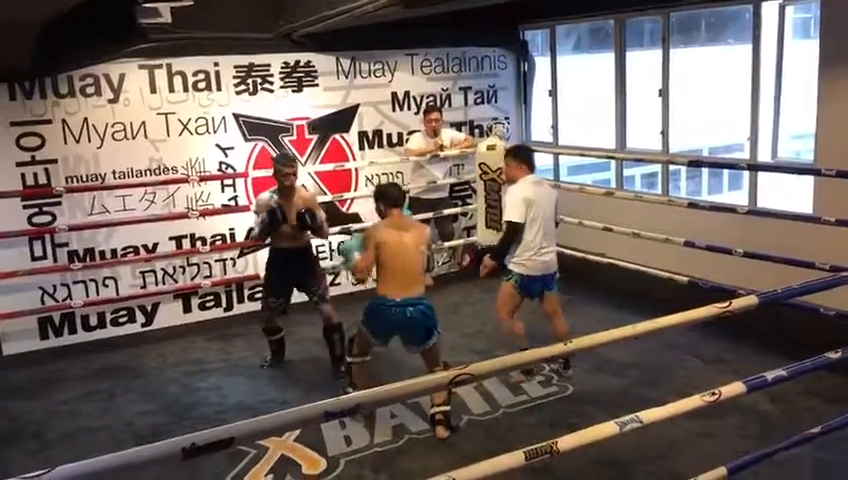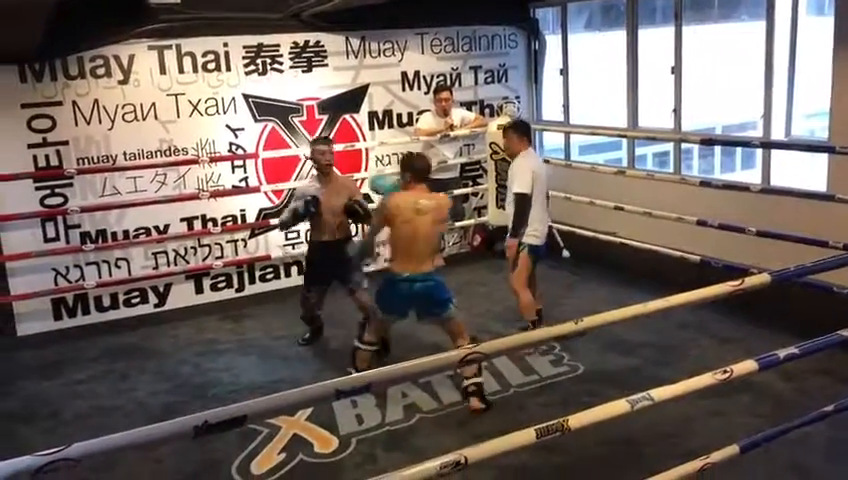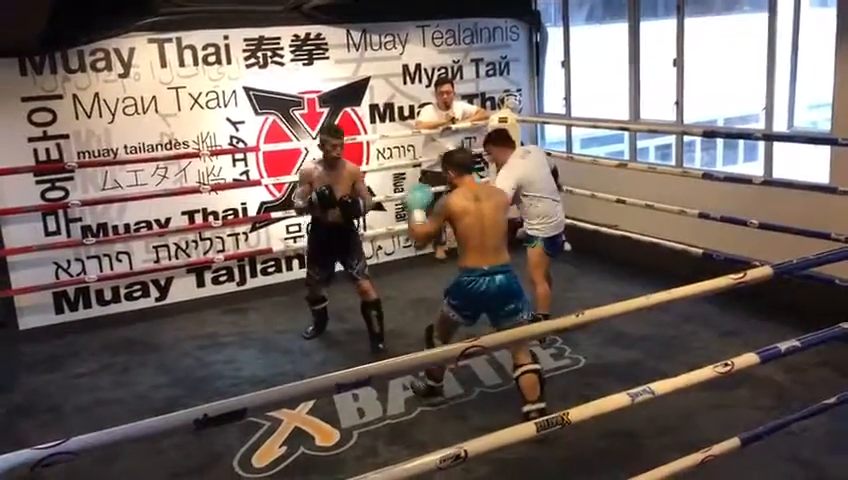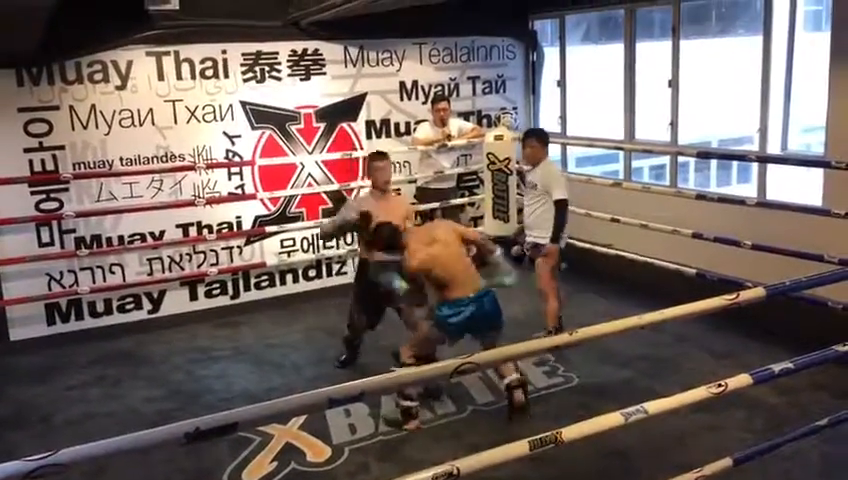
dt=0.7s
person 1, frame 1
left shoulder: (375, 231)
right shoulder: (425, 230)
left elbow: (361, 274)
left wrist: (353, 256)
left hip: (385, 308)
right hip: (419, 308)
left knee: (358, 347)
right knee: (436, 365)
right ankle: (441, 421)
person 1, frame 2
left shoulder: (392, 202)
right shoulder: (444, 203)
left elbow: (370, 233)
left wrist: (362, 249)
right wrist: (392, 188)
left hip: (398, 283)
right hip: (430, 283)
left knee: (373, 331)
right knee: (461, 336)
right ankle: (474, 394)
person 1, frame 3
left shoulder: (450, 201)
right shoulder: (501, 196)
left elbow: (419, 236)
left wrist: (416, 208)
left hip: (471, 281)
right hip: (505, 279)
left knee: (440, 334)
right knee: (521, 349)
left ankle: (432, 386)
right ankle: (536, 413)
person 1, frame 4
left shoulder: (412, 262)
right shoulder: (442, 226)
right elbow: (481, 242)
left wrist: (395, 285)
right wrist: (499, 266)
left hip: (456, 310)
right hip: (486, 299)
left knee: (408, 355)
right knee: (494, 350)
left ankle: (408, 416)
right ankle: (516, 391)
person 2, frame 1
left shoulder: (308, 197)
right shoulder: (264, 200)
left elbow: (325, 232)
right elbow: (256, 238)
left wrist: (314, 224)
right wrist: (267, 224)
left hip: (304, 257)
right hip: (278, 259)
left knee: (327, 312)
right knee: (269, 315)
left ankle: (340, 362)
right ankle: (277, 353)
person 2, frame 2
left shoulder: (348, 185)
right shoulder: (305, 190)
left elbow: (367, 219)
right elbow: (284, 224)
left wrist: (361, 213)
right wrist: (298, 212)
left hip: (343, 250)
right hip: (318, 252)
left knee: (365, 303)
right knee: (310, 307)
left ankle: (381, 349)
right ankle: (315, 330)
person 2, frame 3
left shoulder: (353, 171)
right shoulder: (308, 172)
left elbow: (368, 202)
right elbow: (298, 207)
left wrist: (358, 206)
right wrist: (314, 201)
left hip: (346, 231)
right hip: (320, 232)
left knee: (364, 286)
right knee: (314, 285)
left ankle: (377, 340)
right ankle: (319, 323)
person 2, frame 4
left shoulder: (403, 205)
right shoulder: (359, 203)
right elbow: (325, 232)
right wrist: (348, 221)
right hip: (369, 272)
left knee: (416, 323)
right knee: (356, 329)
right ankle: (351, 351)
person 3, frame 1
left shoulder: (516, 192)
right shoulder: (549, 189)
left elbow: (512, 231)
left wrist: (493, 257)
left hip: (523, 266)
right hip: (548, 262)
left knee: (506, 314)
right knee: (555, 314)
right ankle: (565, 361)
person 3, frame 2
left shoulder: (521, 164)
right shoulder: (534, 160)
left elbow: (523, 203)
left wrist: (514, 237)
left hip: (527, 235)
right hip: (535, 232)
left knee: (518, 285)
right knee: (528, 280)
left ankle: (533, 332)
right ankle: (536, 323)
person 3, frame 3
left shoulder: (509, 173)
right shoulder: (534, 151)
right elbow: (552, 169)
right wrist: (556, 186)
left hip: (541, 227)
right hip: (554, 219)
left knee: (537, 278)
right knee: (541, 273)
right ankle: (542, 317)
person 3, frame 4
left shoulder: (552, 171)
right shoulder: (532, 172)
left elbow: (561, 207)
left wrist: (555, 243)
right wrist: (525, 230)
left hip: (548, 241)
right hip: (533, 238)
left knee: (547, 290)
right knee: (549, 286)
right ankle: (555, 328)
person 4, frame 1
left shoulder: (449, 134)
right shoulder: (417, 137)
left elbow: (471, 142)
right elbow: (408, 154)
left wrist: (452, 149)
right wrist: (433, 149)
left hip: (441, 195)
right hip: (419, 196)
left knee: (447, 235)
person 4, frame 2
left shoulder: (459, 113)
right shoulder: (426, 117)
left elbow: (482, 121)
right elbow: (417, 133)
left wrist: (464, 128)
right wrist: (442, 129)
left hip: (452, 174)
right hip: (430, 175)
left knee: (458, 215)
person 4, frame 3
left shoulder: (460, 107)
right shoulder: (428, 110)
left elbow: (484, 114)
right elbow: (419, 126)
left wrist: (463, 122)
right wrist: (444, 121)
right hip: (431, 169)
right ankle: (438, 246)
person 4, frame 4
left shoulder: (456, 124)
right shoulder: (424, 127)
left elbow: (479, 131)
right elbow: (415, 142)
left wrist: (458, 139)
right wrist: (440, 138)
left hip: (449, 185)
right hip: (427, 186)
